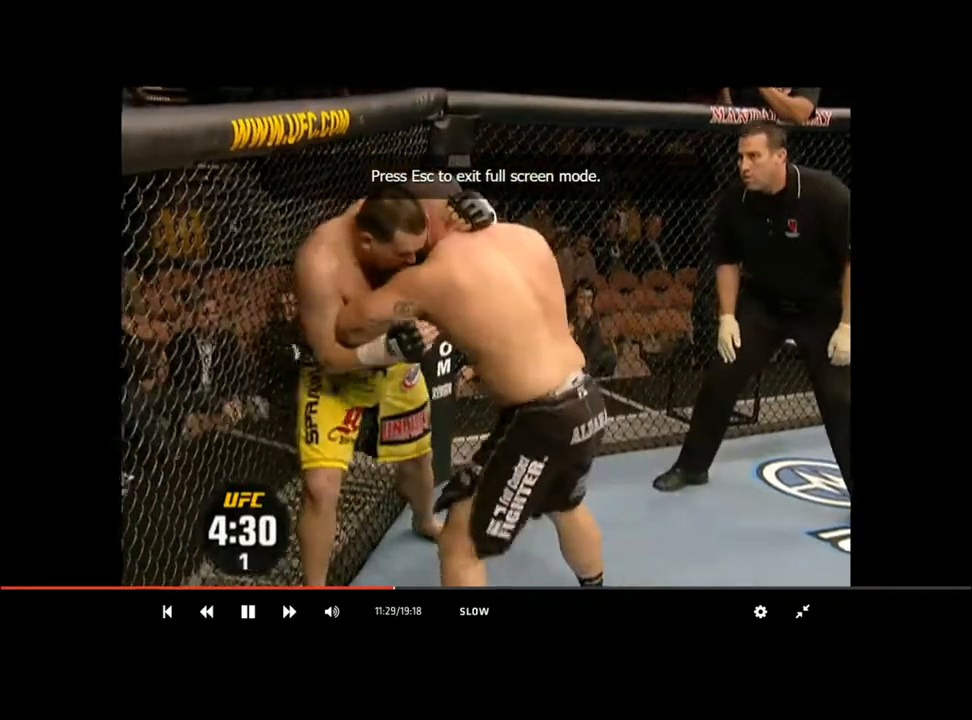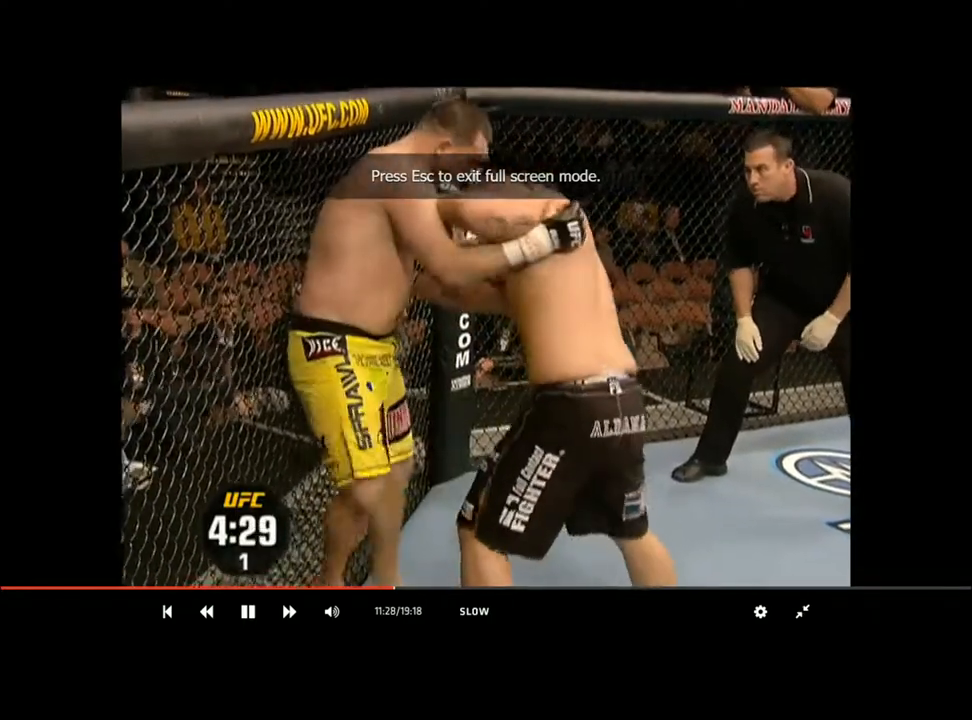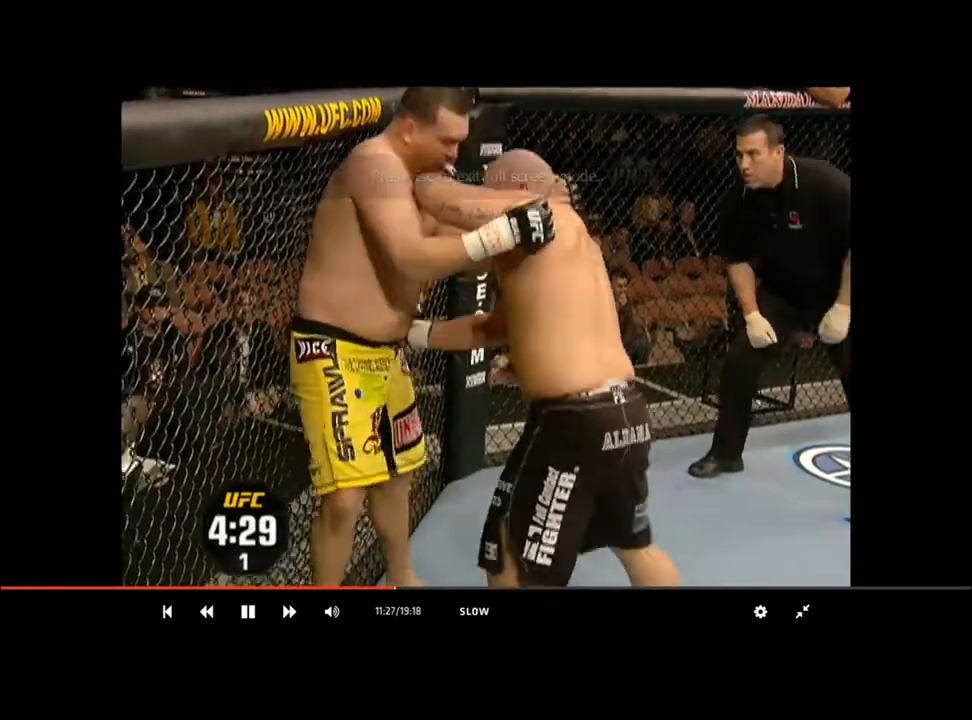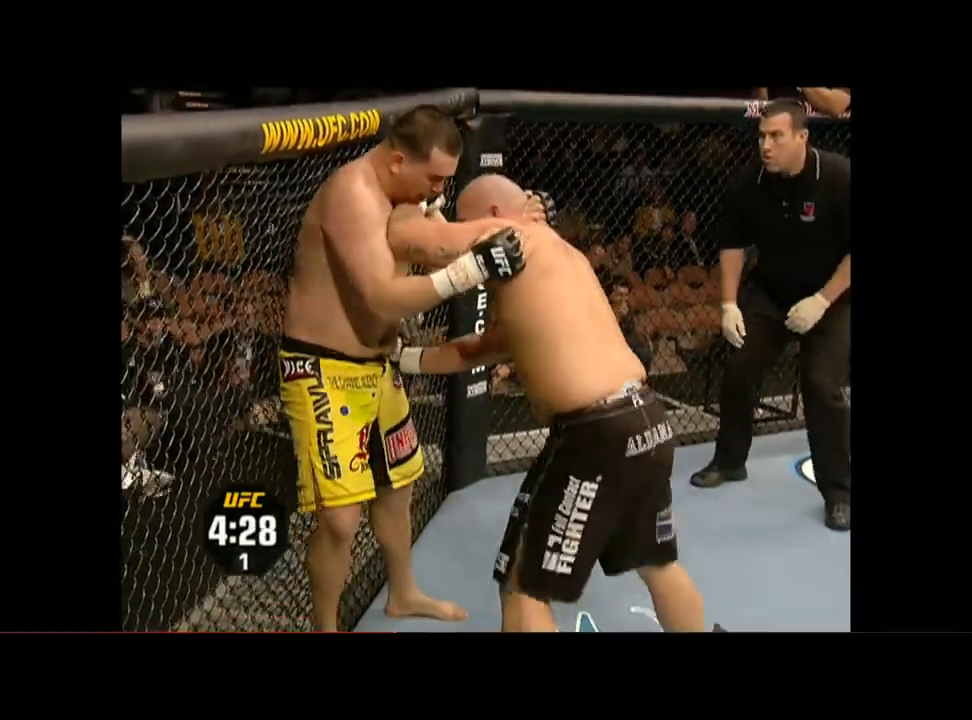
dt=0.7s
person 1, frame 1
left shoulder: (404, 215)
right shoulder: (321, 265)
right elbow: (333, 355)
right wrist: (388, 350)
left hip: (396, 361)
right hip: (335, 372)
left knee: (415, 455)
right knee: (322, 487)
left ankle: (425, 519)
right ankle: (315, 589)
person 1, frame 2
left shoulder: (396, 169)
right shoulder: (404, 178)
right elbow: (451, 270)
right wrist: (540, 241)
left hip: (372, 345)
right hip: (333, 349)
left knee: (395, 471)
right knee: (363, 492)
left ankle: (387, 582)
right ankle: (330, 585)
person 1, frame 3
left shoulder: (409, 175)
right shoulder: (375, 165)
right elbow: (414, 261)
right wrist: (503, 234)
left hip: (385, 354)
right hip: (333, 354)
left knee: (397, 477)
right knee: (344, 501)
left ankle: (401, 580)
person 1, frame 4
left shoulder: (393, 194)
right shoulder: (353, 194)
left elbow: (433, 243)
right elbow: (384, 299)
left wrist: (505, 226)
right wrist: (471, 269)
left hip: (375, 366)
right hip: (323, 372)
left knee: (397, 486)
right knee: (341, 520)
left ankle: (403, 595)
right ankle: (326, 629)
person 2, frame 1
left shoulder: (431, 277)
right shoulder: (527, 236)
left elbow: (348, 329)
left hip: (540, 422)
right hip: (584, 403)
left knee: (460, 544)
right knee: (565, 507)
right ankle: (595, 585)
person 2, frame 2
left shoulder: (552, 211)
left elbow: (470, 210)
right elbow: (463, 292)
left wrist: (441, 206)
left hip: (570, 408)
right hip: (625, 404)
left knee: (479, 537)
right knee: (633, 532)
person 2, frame 3
left shoulder: (546, 220)
right shoulder: (572, 238)
left elbow: (435, 198)
right elbow: (492, 326)
left wrist: (424, 186)
right wrist: (418, 332)
left hip: (573, 422)
right hip: (627, 413)
left knee: (513, 572)
right knee: (633, 544)
person 2, frame 4
left shoulder: (516, 240)
right shoulder: (562, 256)
right elbow: (486, 345)
right wrist: (410, 357)
left hip: (593, 433)
right hip: (645, 418)
left knee: (523, 588)
right knee: (658, 562)
person 3, frame 1
left shoulder: (827, 194)
right shoulder: (734, 202)
left elbow: (849, 261)
right elbow: (727, 261)
left wrist: (845, 326)
right wrist: (727, 316)
left hip: (823, 311)
right hip: (762, 306)
left knee: (840, 399)
right knee: (720, 380)
left ankle: (850, 486)
right ankle: (692, 466)
person 3, frame 2
left shoulder: (836, 196)
right shoulder: (746, 207)
left elbow: (849, 265)
right elbow: (740, 264)
left wrist: (832, 318)
right wrist: (744, 319)
left hip: (839, 303)
right hip: (781, 298)
left knee: (850, 383)
right knee: (735, 369)
right ankle: (710, 457)
person 3, frame 3
left shoulder: (826, 183)
right shoulder: (739, 199)
left elbow: (851, 247)
right elbow: (738, 259)
left wrist: (841, 308)
right wrist: (752, 314)
left hip: (837, 293)
right hip: (778, 293)
left knee: (850, 371)
right knee: (739, 362)
right ankle: (726, 452)
person 3, frame 4
left shoulder: (840, 179)
right shoulder: (749, 185)
left elbow: (849, 251)
right elbow: (732, 244)
left wrist: (821, 302)
right wrist: (729, 303)
left hip: (831, 300)
right hip: (769, 295)
left knee: (823, 390)
right knee: (737, 372)
left ankle: (837, 491)
right ankle: (729, 461)
